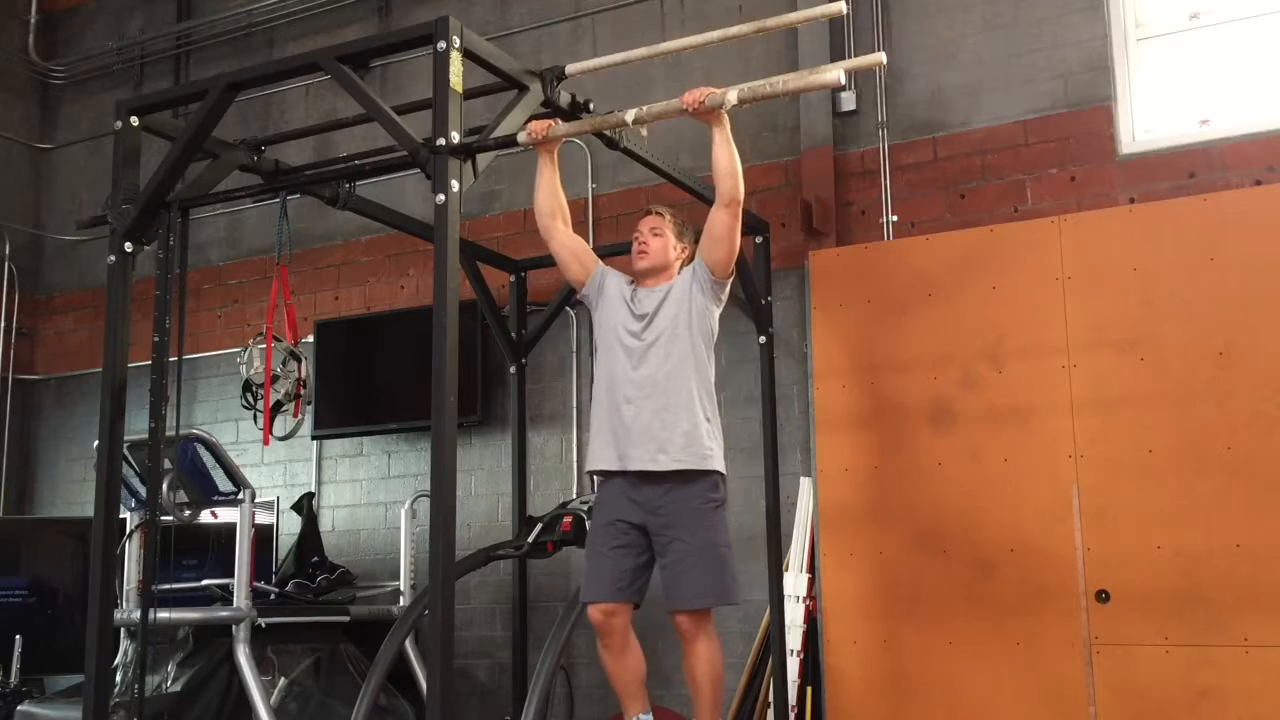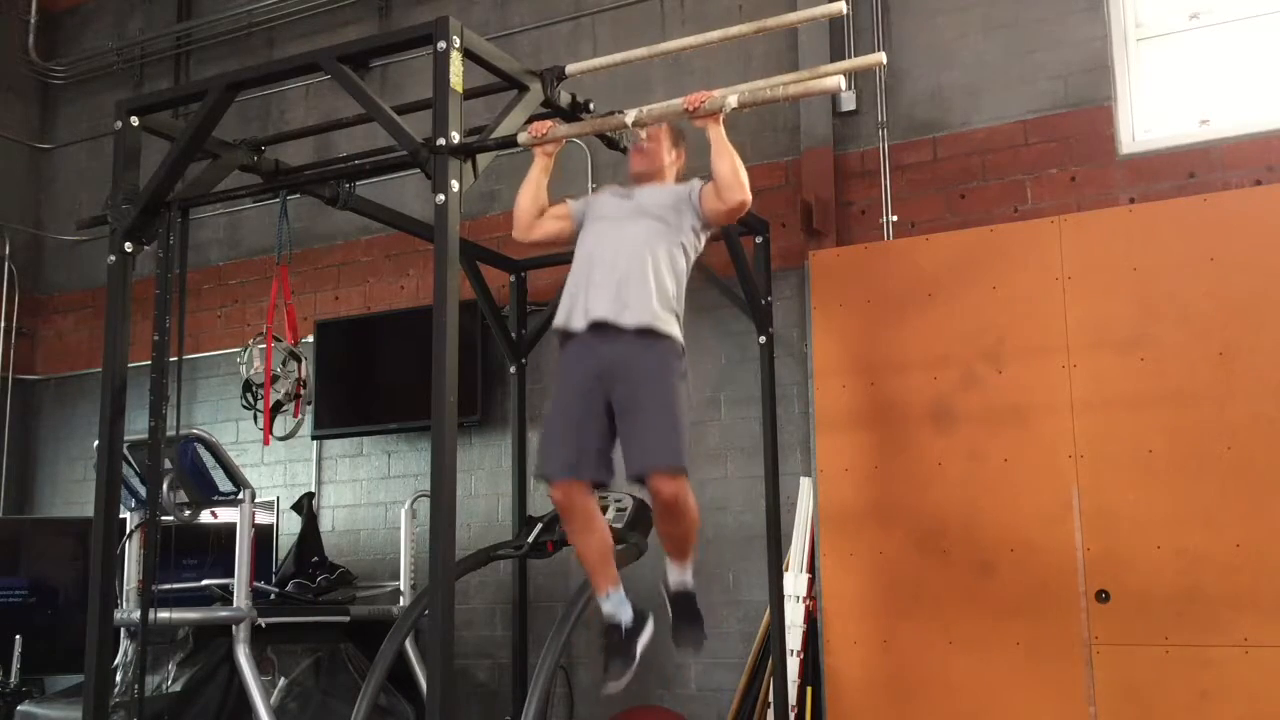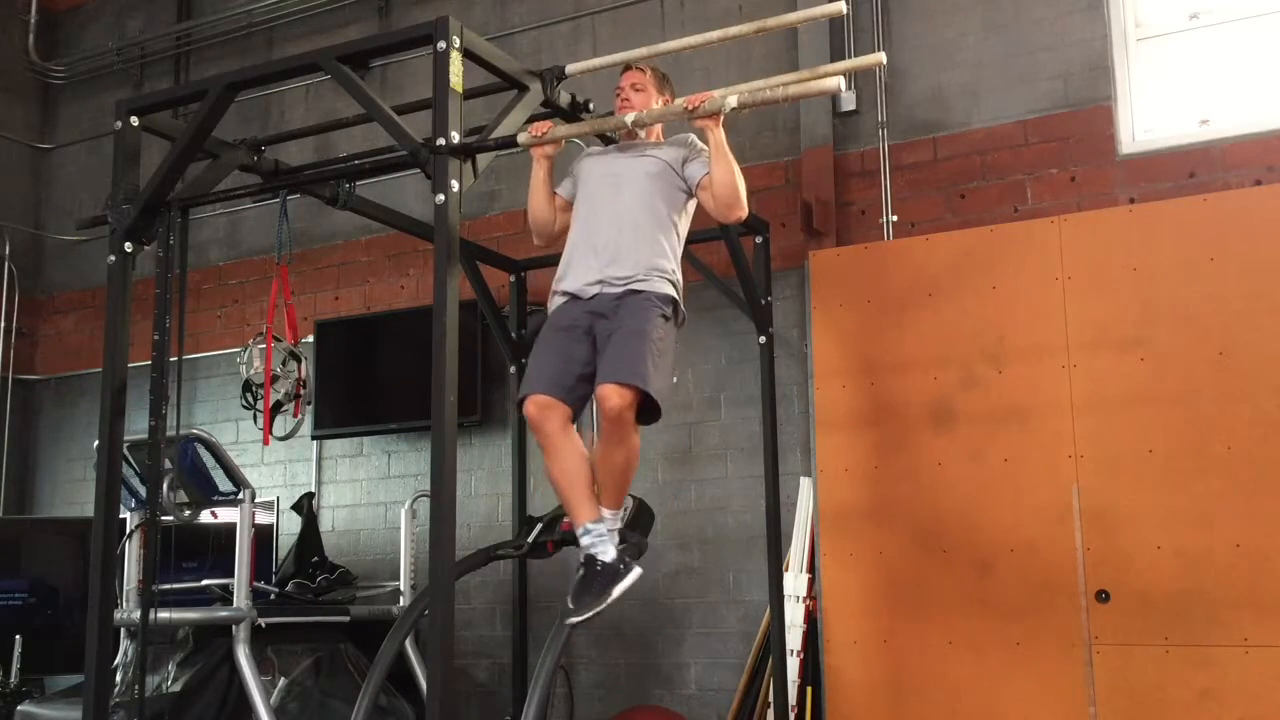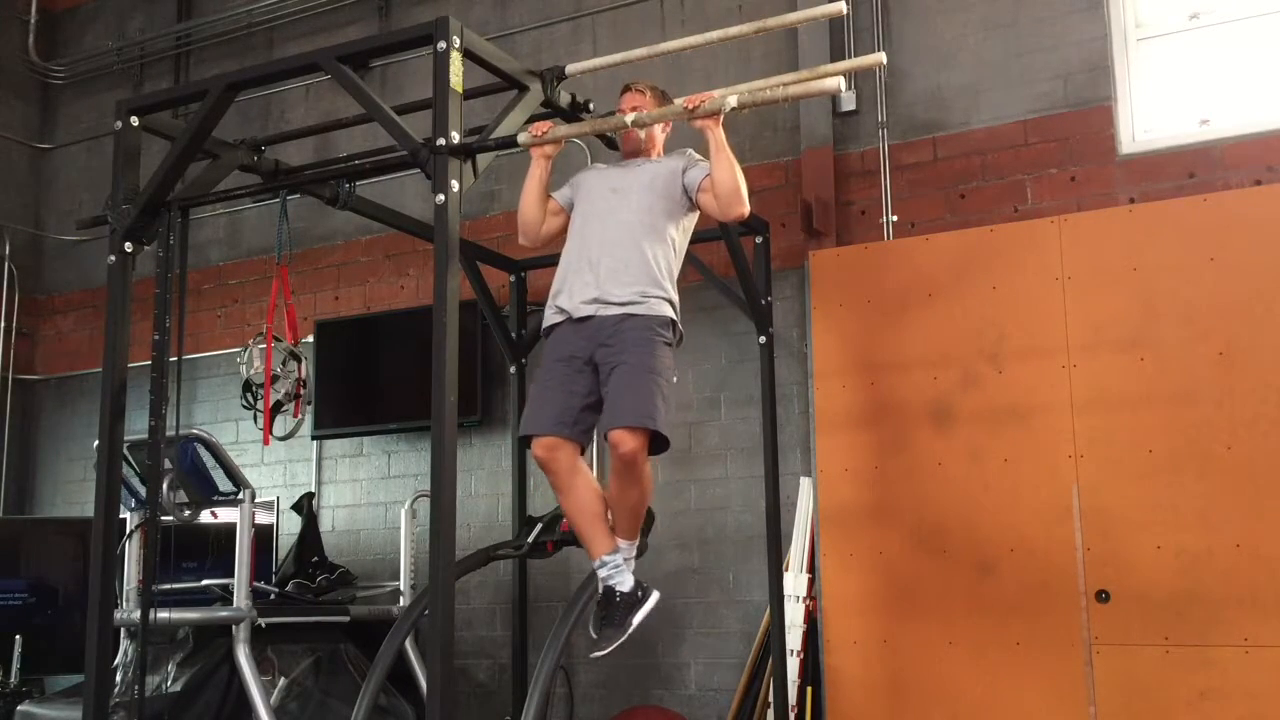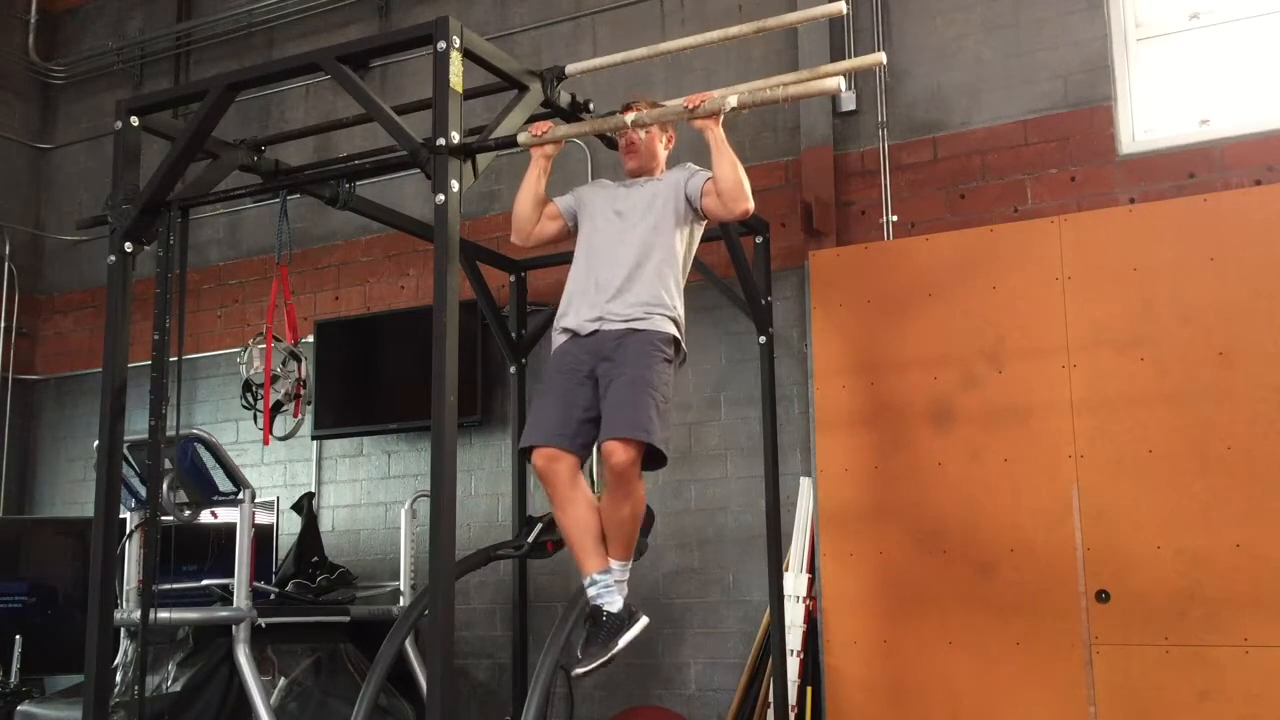
dt=1s
person 1, frame 1
left shoulder: (700, 288)
right shoulder: (606, 293)
left elbow: (730, 202)
right elbow: (553, 225)
left wrist: (717, 123)
right wrist: (546, 156)
left hip: (686, 476)
right hip: (619, 479)
left knee: (693, 620)
right knee: (606, 614)
person 1, frame 2
left shoulder: (687, 200)
right shoulder: (599, 203)
left elbow: (736, 197)
right elbow: (524, 228)
left wrist: (713, 127)
right wrist: (544, 157)
left hip: (647, 344)
right hip: (581, 347)
left knee: (667, 484)
right knee: (567, 488)
left ankle: (680, 586)
right ankle: (621, 616)
person 1, frame 3
left shoulder: (683, 151)
right shoulder: (589, 161)
left elbow: (732, 208)
right elbow: (544, 231)
left wrist: (713, 131)
right wrist: (541, 160)
left hip: (643, 293)
right hip: (574, 298)
left knee: (616, 400)
right knee: (542, 408)
left ankle: (607, 539)
right ankle: (601, 554)
person 1, frame 4
left shoulder: (681, 166)
right shoulder: (588, 178)
left elbow: (734, 206)
right elbow: (530, 233)
left wrist: (713, 131)
right wrist: (540, 159)
left hip: (639, 316)
right hip: (570, 321)
left knee: (628, 442)
right knee: (551, 446)
left ankle: (624, 562)
right ankle: (617, 580)
person 1, frame 5
left shoulder: (683, 182)
right shoulder: (590, 194)
left elbow: (738, 204)
right elbow: (524, 232)
left wrist: (712, 131)
right wrist: (541, 160)
left hip: (643, 332)
right hip: (576, 338)
left knee: (621, 456)
right knee: (550, 458)
left ankle: (616, 589)
right ankle: (607, 602)
